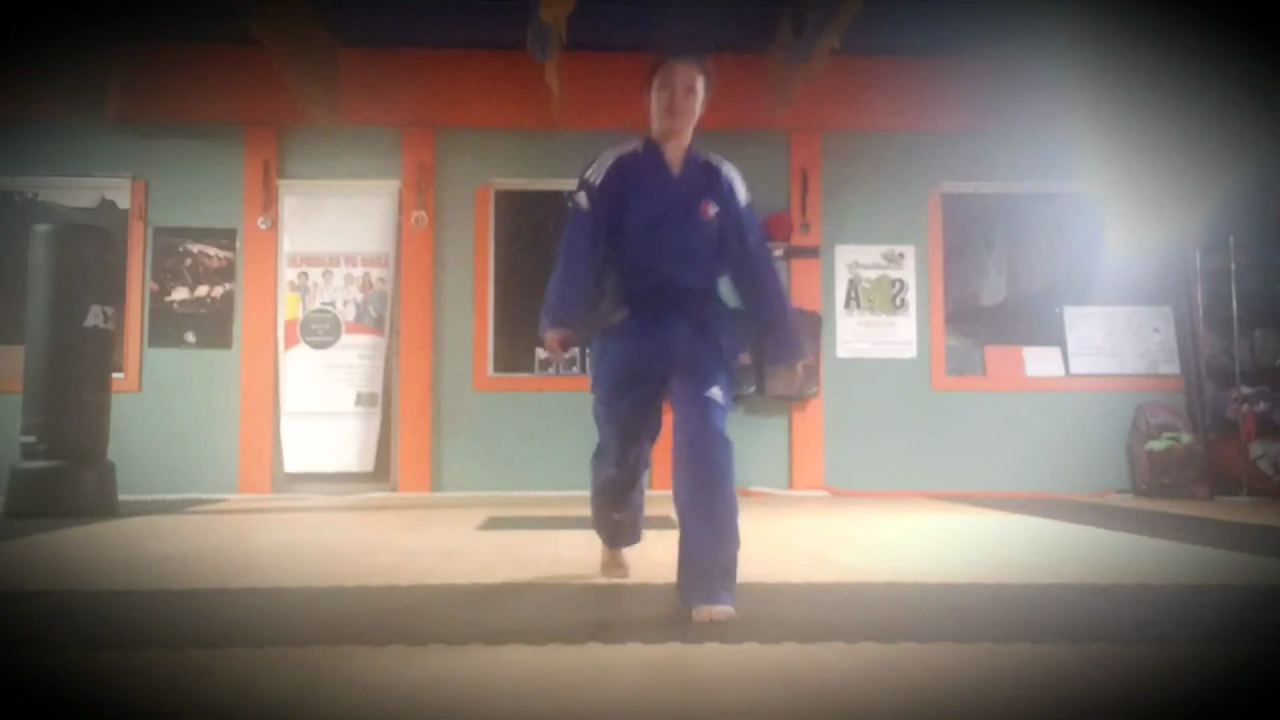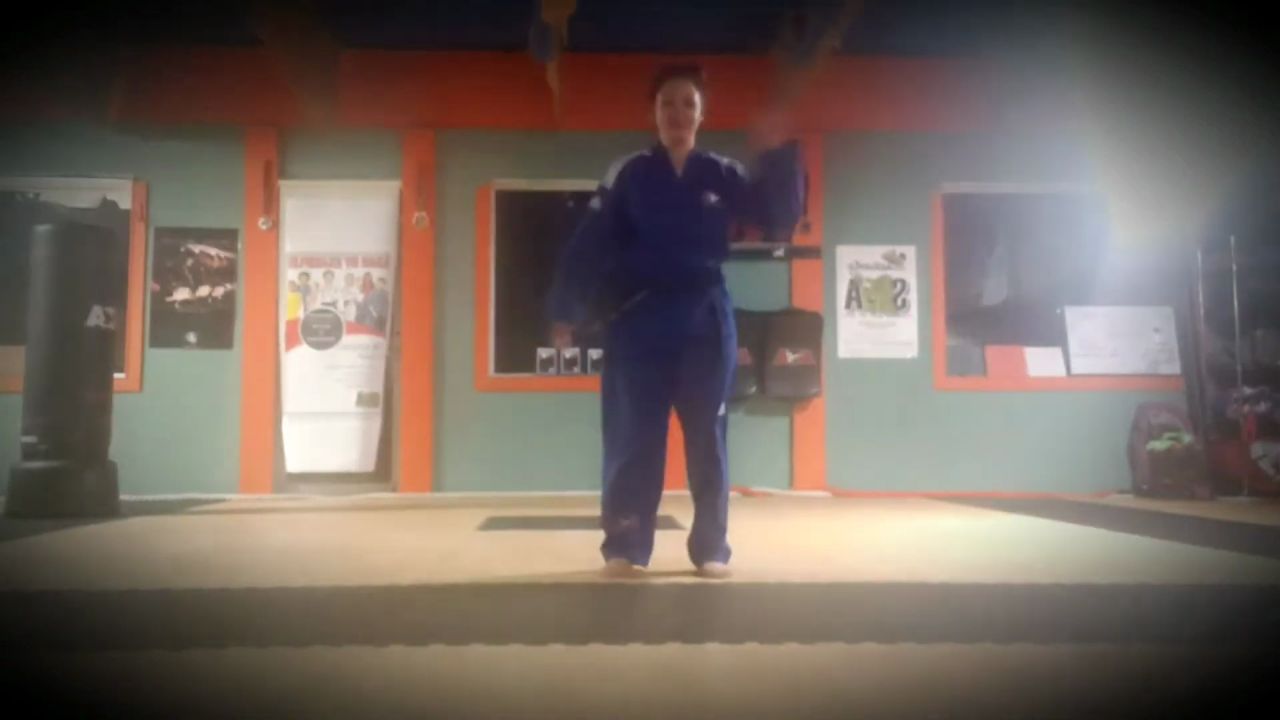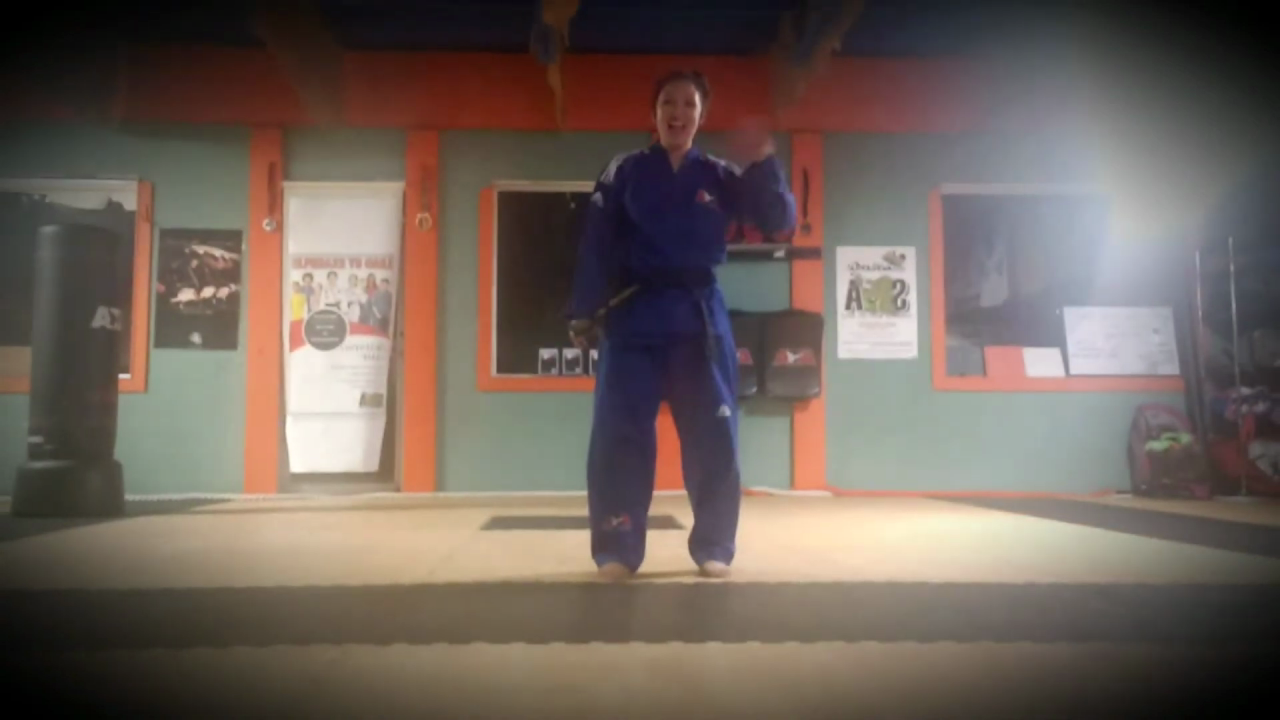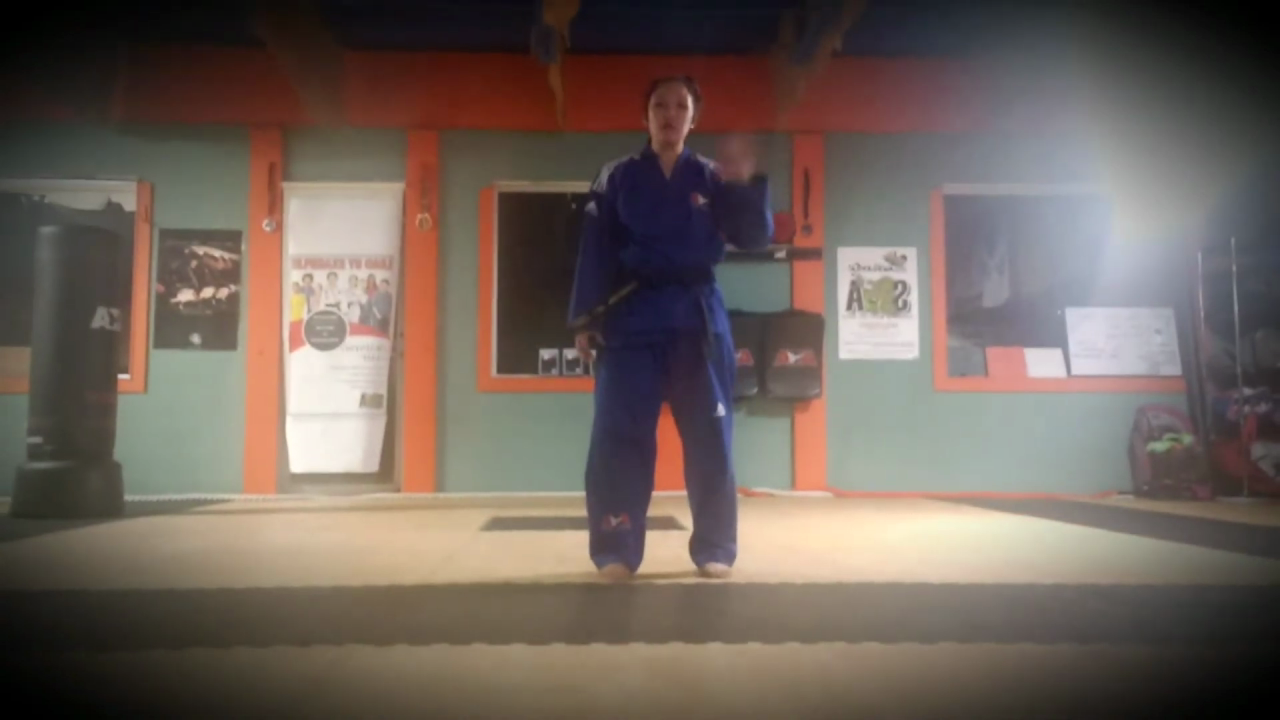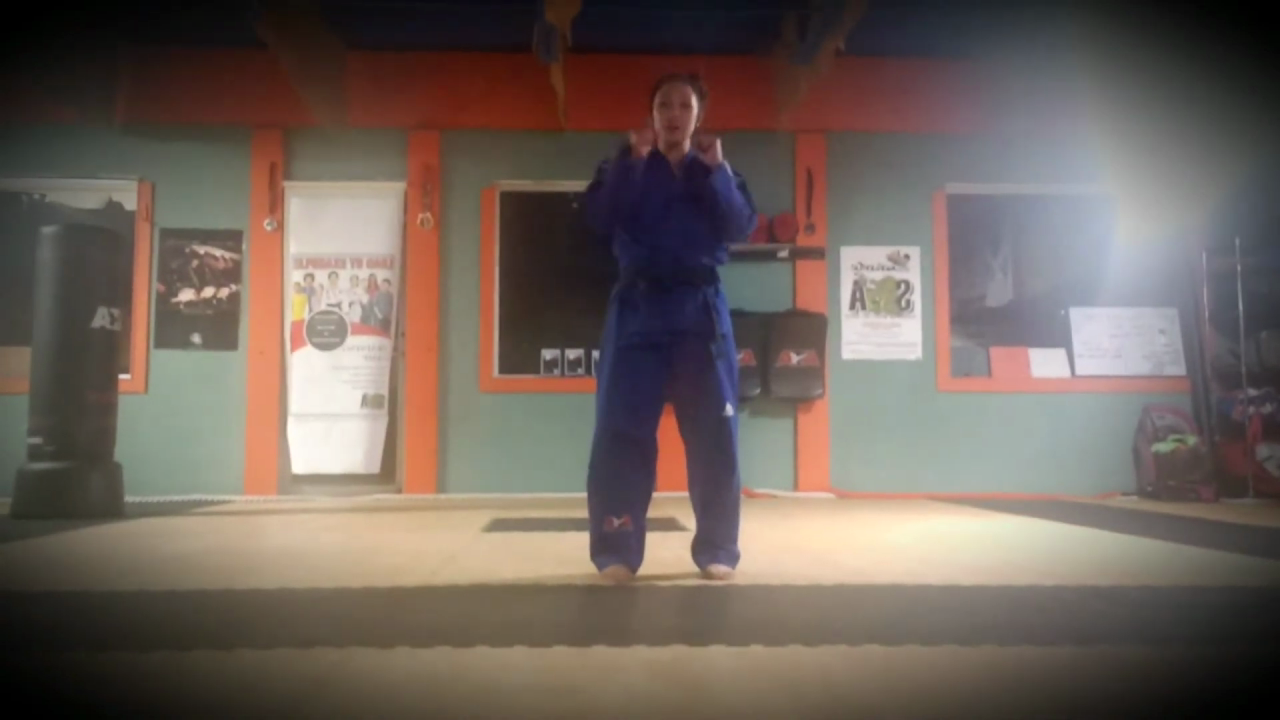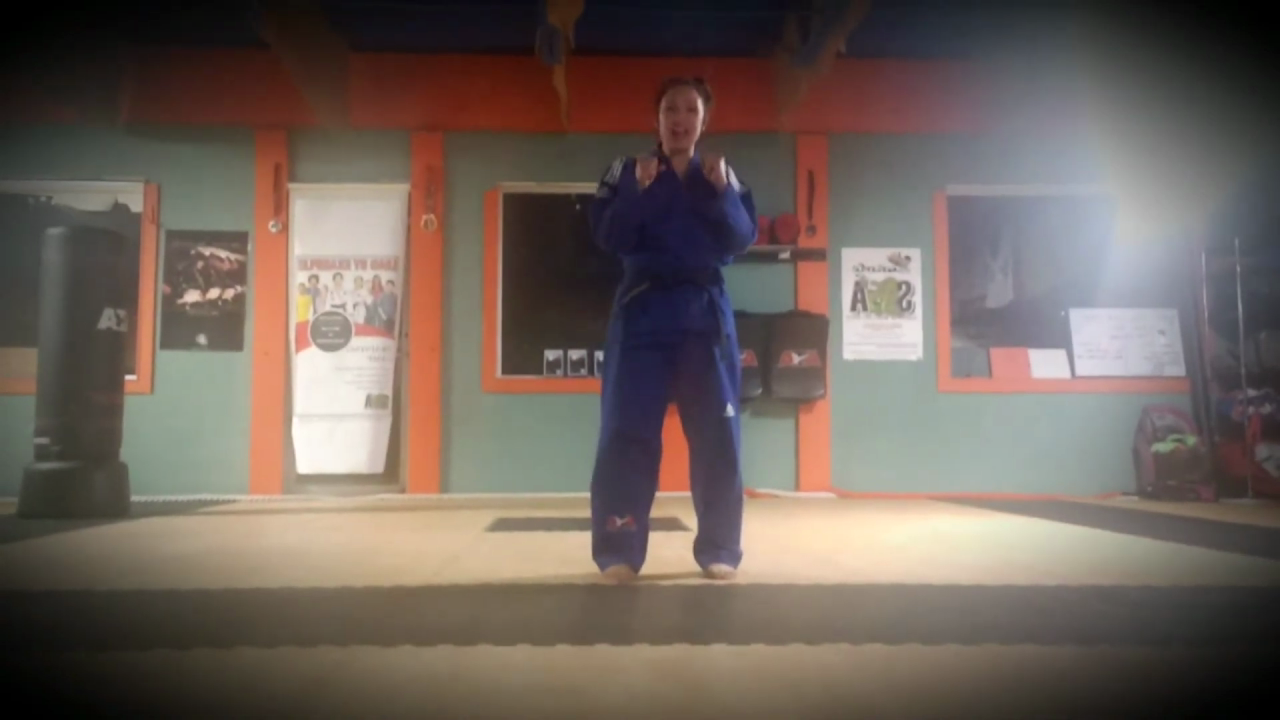
dt=0.7s
person 1, frame 1
left shoulder: (722, 179)
right shoulder: (614, 171)
left elbow: (754, 264)
right elbow: (581, 248)
left wrist: (783, 341)
right wrist: (562, 317)
left hip: (699, 331)
right hip: (628, 330)
left knee: (706, 450)
right knee: (622, 450)
left ankle: (709, 587)
right ankle: (616, 538)
person 1, frame 2
left shoulder: (725, 174)
right shoulder: (626, 176)
left elbow: (782, 216)
right elbow: (589, 248)
left wrist: (779, 156)
right wrist: (566, 312)
left hip: (706, 317)
right hip: (641, 318)
left knee: (707, 437)
right knee: (635, 437)
left ankle: (710, 547)
right ankle: (625, 548)
person 1, frame 3
left shoulder: (720, 177)
right shoulder: (623, 172)
left elbow: (778, 220)
right elbow: (597, 246)
left wrist: (764, 164)
right wrist: (584, 313)
left hip: (700, 314)
right hip: (634, 315)
left knee: (713, 435)
right knee: (621, 434)
left ankle: (713, 547)
right ankle: (617, 550)
person 1, frame 4
left shoulder: (712, 176)
right shoulder: (616, 178)
left elbow: (753, 235)
right elbow: (595, 252)
left wrist: (746, 183)
right wrist: (587, 320)
left hip: (698, 314)
right hip: (632, 314)
left knee: (709, 434)
right knee: (620, 434)
left ankle: (713, 548)
right ankle: (616, 550)
person 1, frame 5
left shoulder: (715, 170)
right shoulder: (628, 167)
left elbow: (739, 226)
right elbow: (602, 217)
left wrist: (715, 170)
right wrist: (631, 160)
left hip: (702, 308)
right hip: (638, 309)
left knee: (714, 432)
right knee: (623, 431)
left ankle: (716, 549)
right ankle: (617, 551)
person 1, frame 6
left shoulder: (721, 175)
right shoulder: (626, 171)
left elbow: (742, 238)
right elbow: (606, 236)
left wrist: (720, 191)
right wrist: (638, 189)
left hip: (705, 309)
right hip: (643, 308)
left knee: (716, 432)
right knee: (628, 431)
left ankle: (718, 549)
right ankle: (619, 550)
